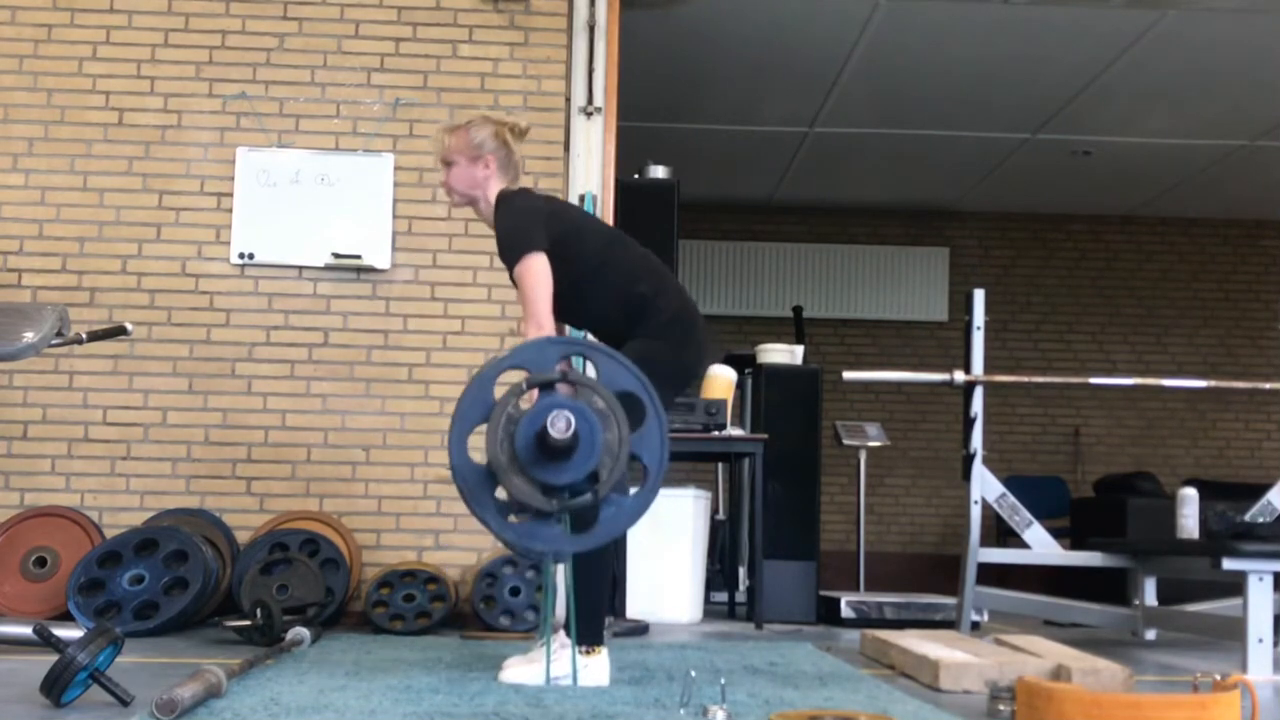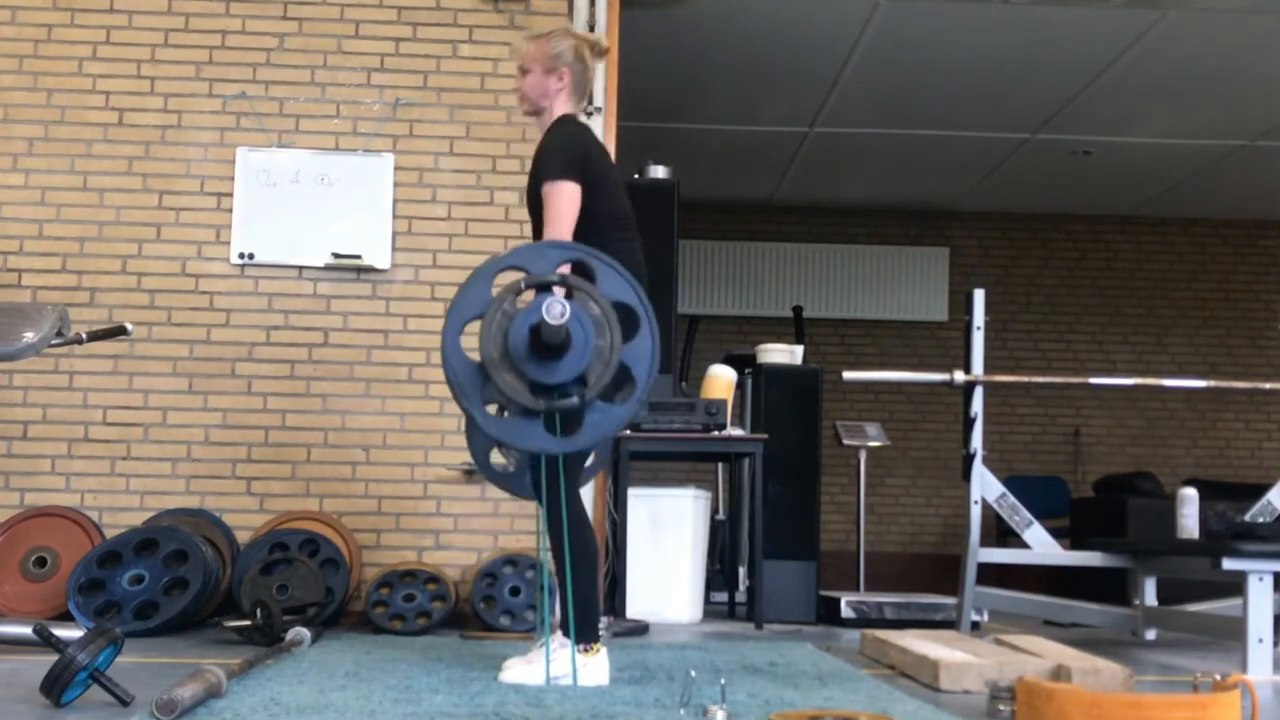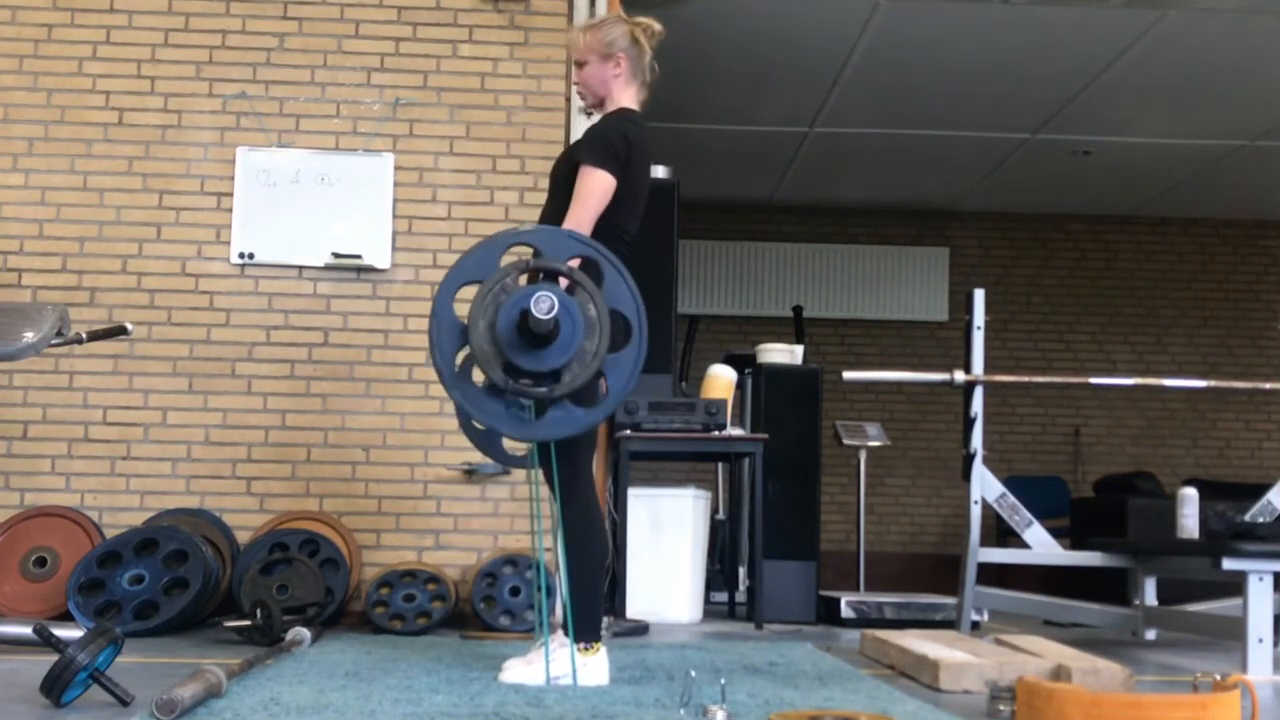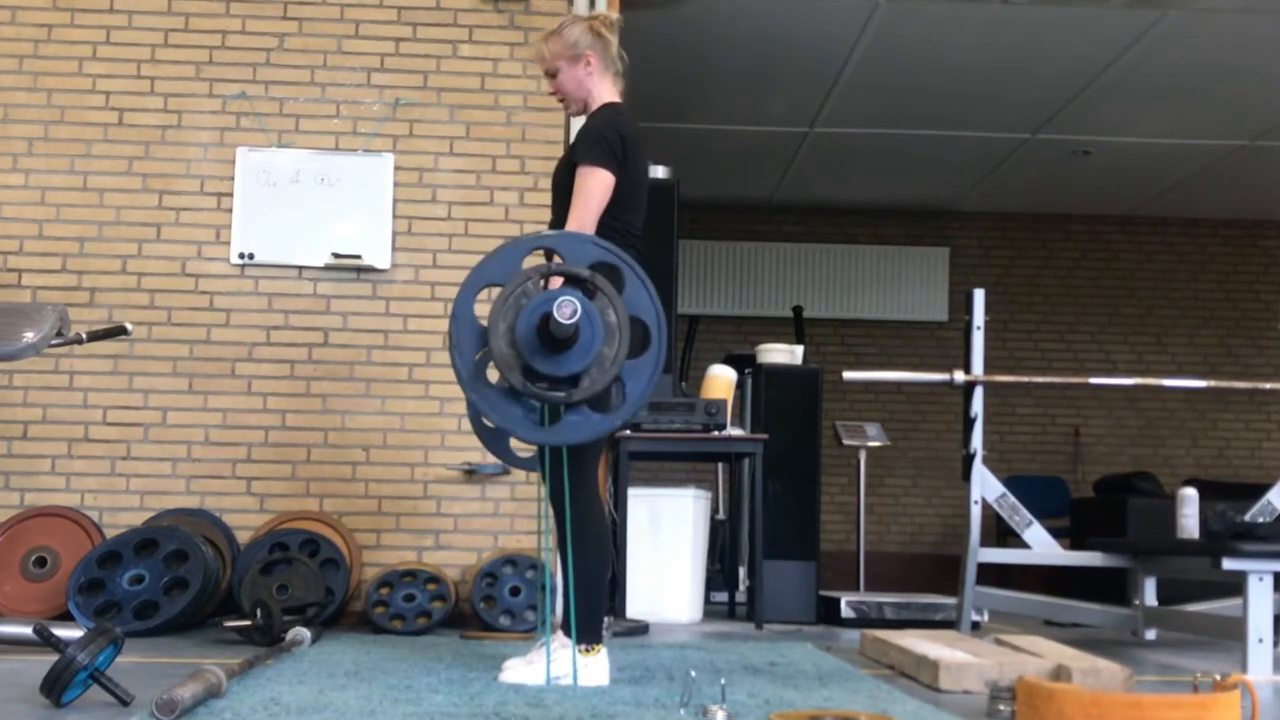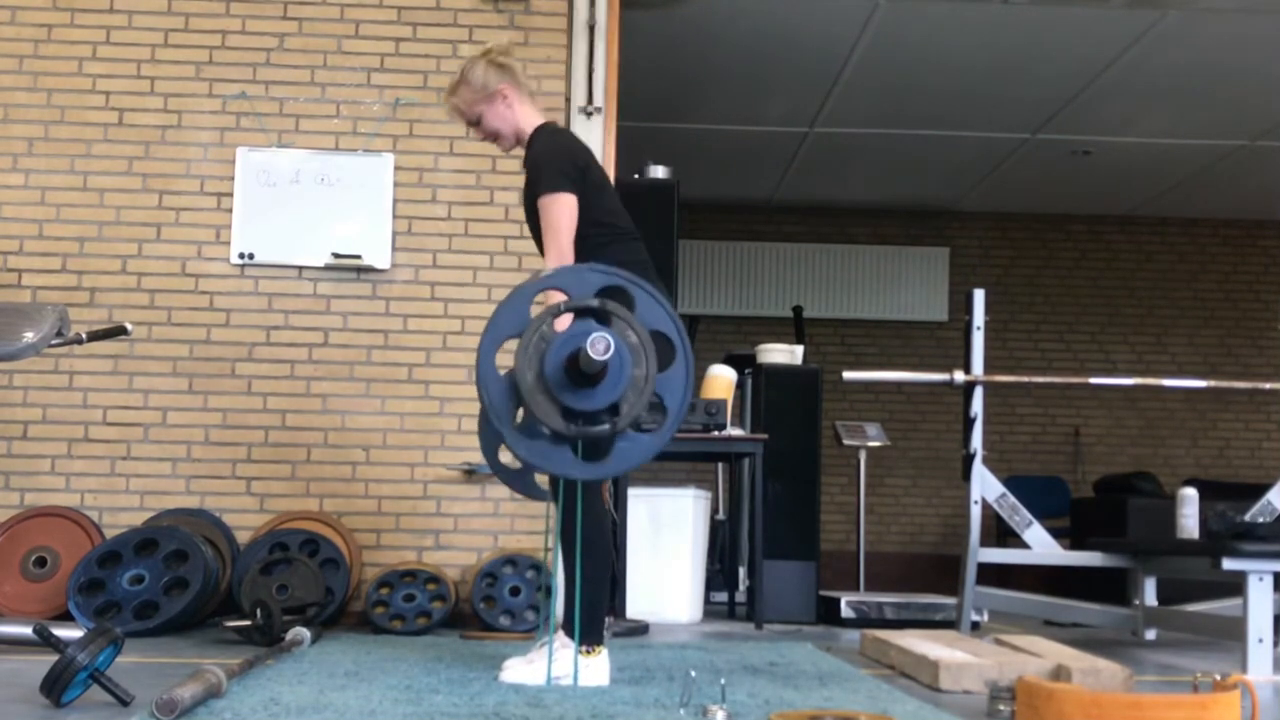
dt=0.5s
person 1, frame 1
left shoulder: (517, 216)
right shoulder: (527, 214)
left elbow: (540, 329)
right elbow: (553, 326)
left hip: (660, 340)
right hip: (658, 339)
left ankle: (586, 653)
right ankle: (580, 638)
person 1, frame 2
left shoulder: (562, 142)
right shoulder: (573, 142)
left elbow: (556, 249)
left knee: (554, 479)
right knee: (555, 479)
left ankle: (583, 650)
right ankle: (575, 636)
person 1, frame 3
left shoulder: (610, 133)
right shoulder: (629, 138)
left elbow: (576, 230)
left knee: (570, 482)
right knee: (569, 479)
left ankle: (585, 649)
right ankle: (580, 635)
person 1, frame 4
left shoulder: (603, 129)
right shoulder: (619, 131)
left elbow: (580, 232)
left knee: (573, 483)
right knee: (570, 482)
left ankle: (585, 650)
right ankle: (576, 636)
person 1, frame 5
left shoulder: (549, 152)
right shoulder: (556, 147)
left elbow: (563, 258)
left wrist: (557, 338)
right wrist: (563, 334)
left knee: (579, 483)
right knee: (576, 480)
left ankle: (585, 649)
right ankle: (578, 635)
